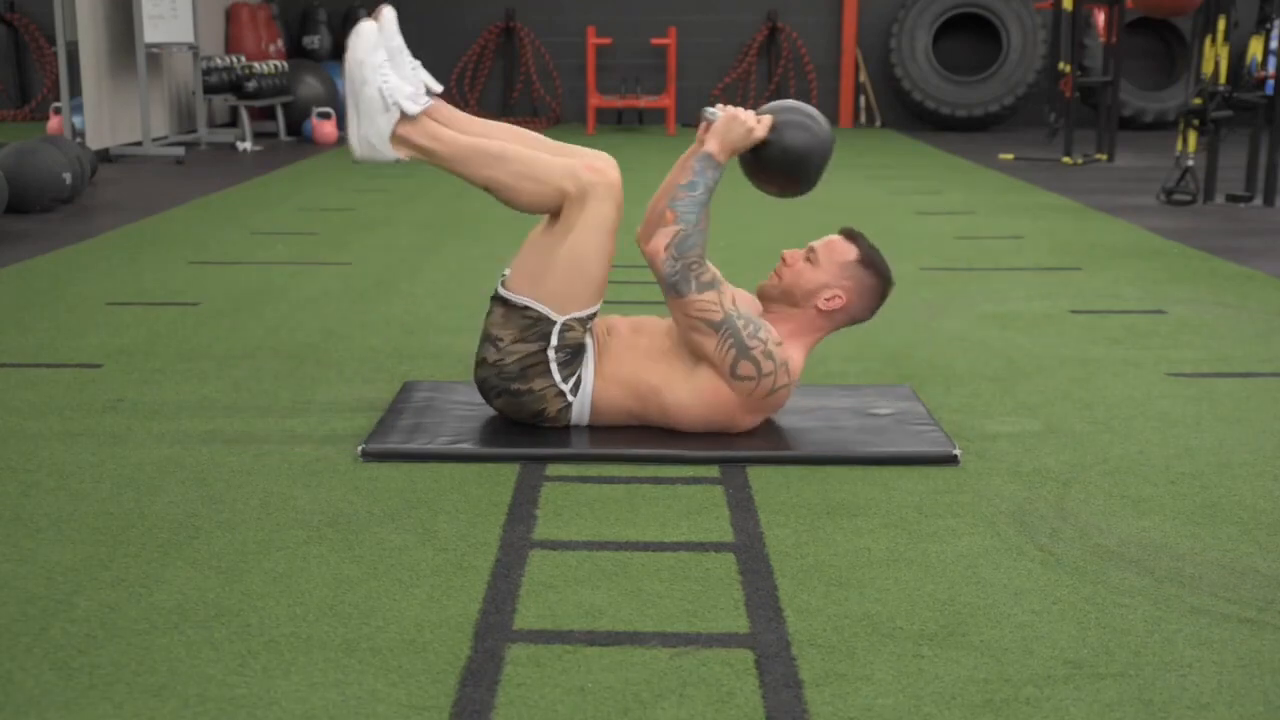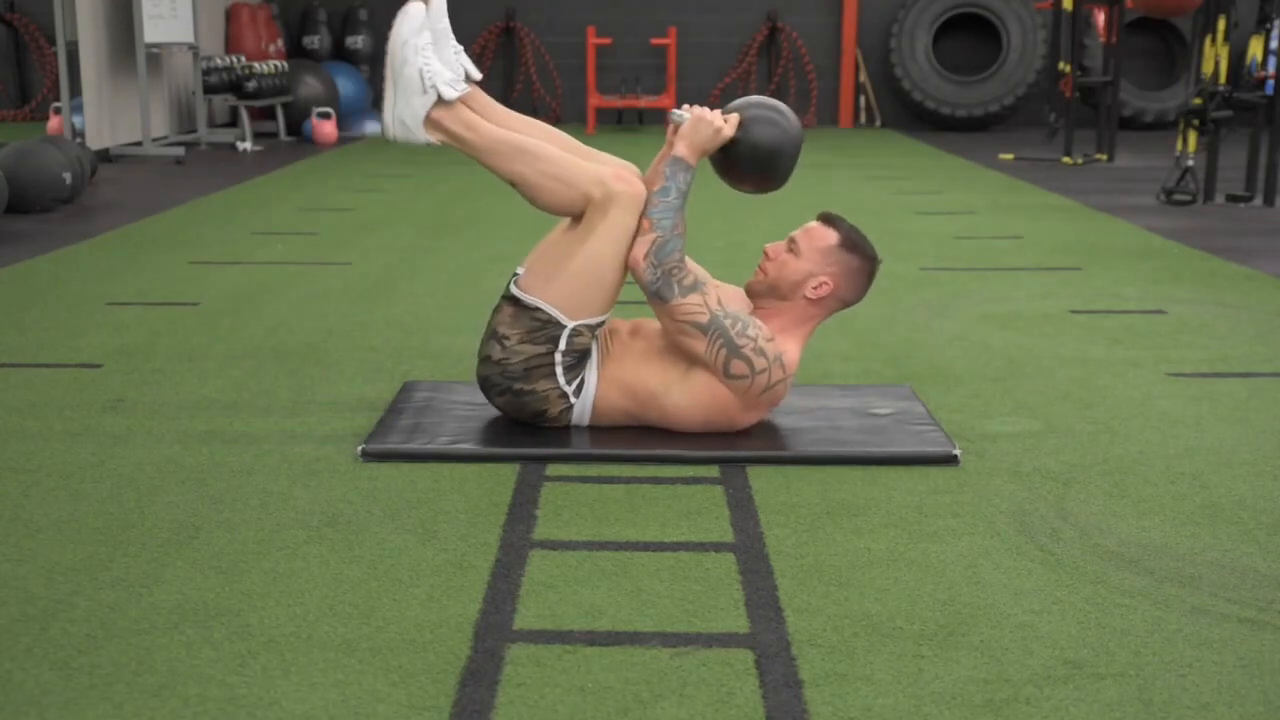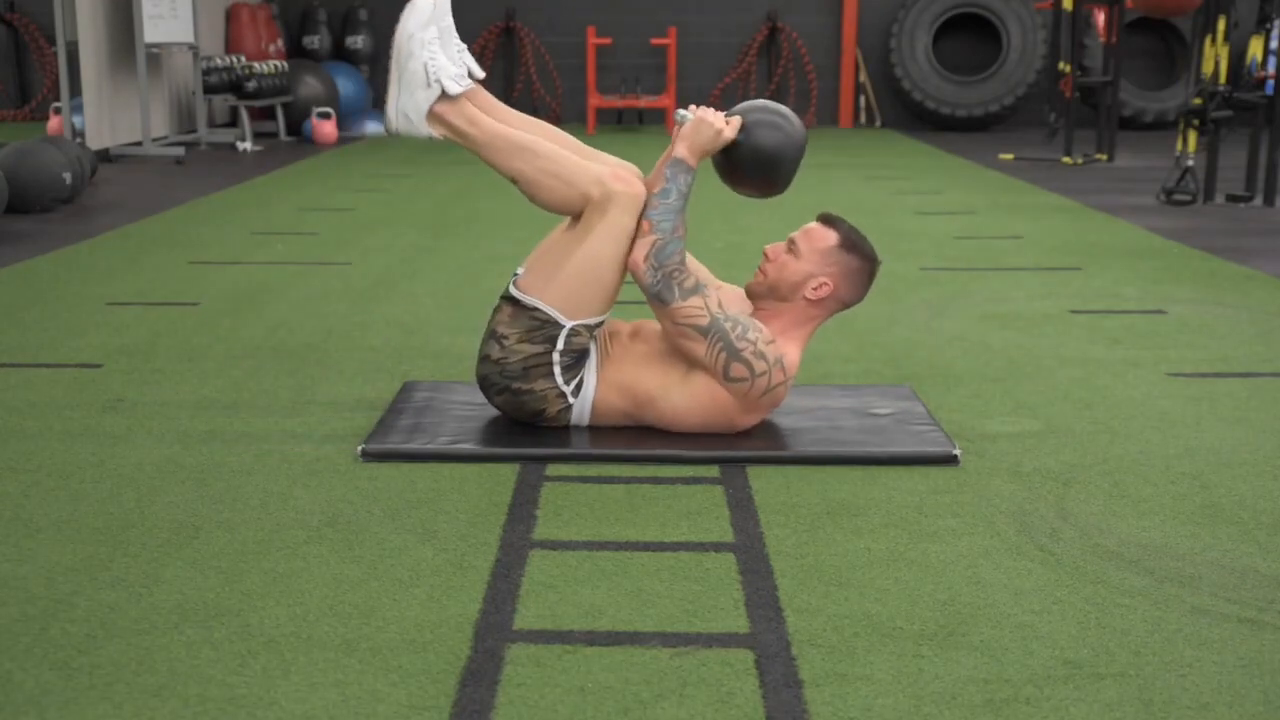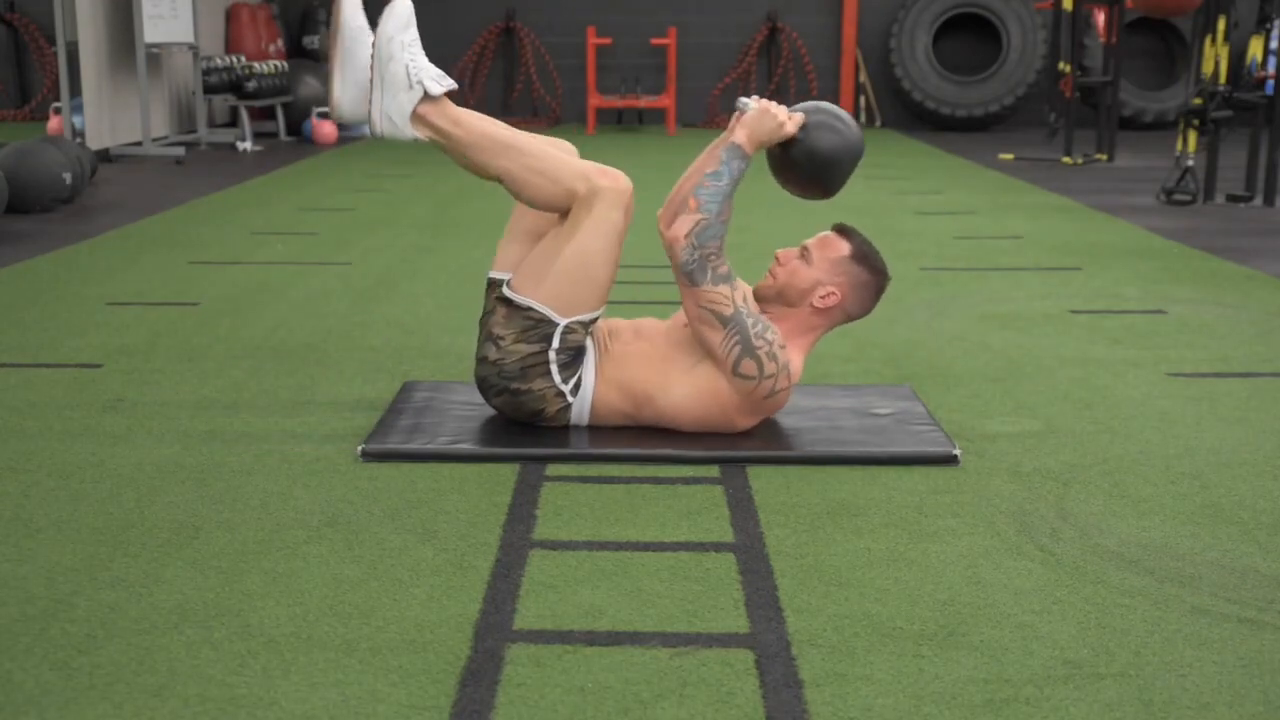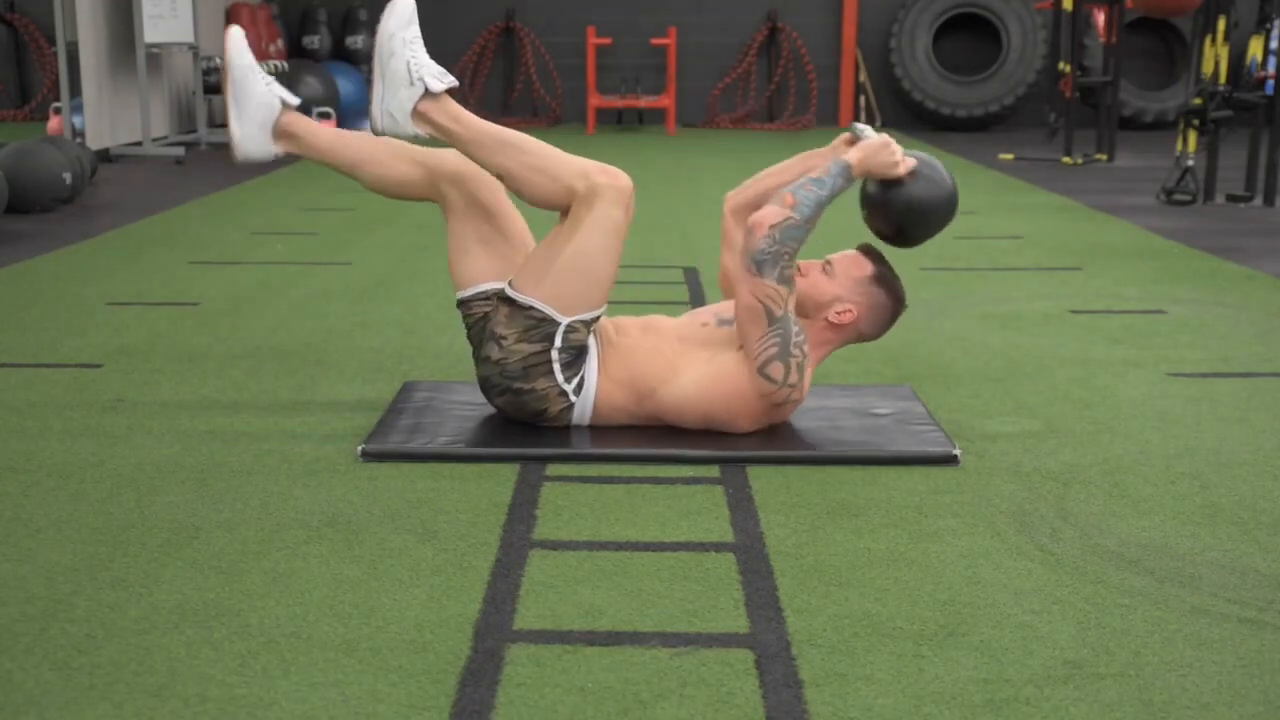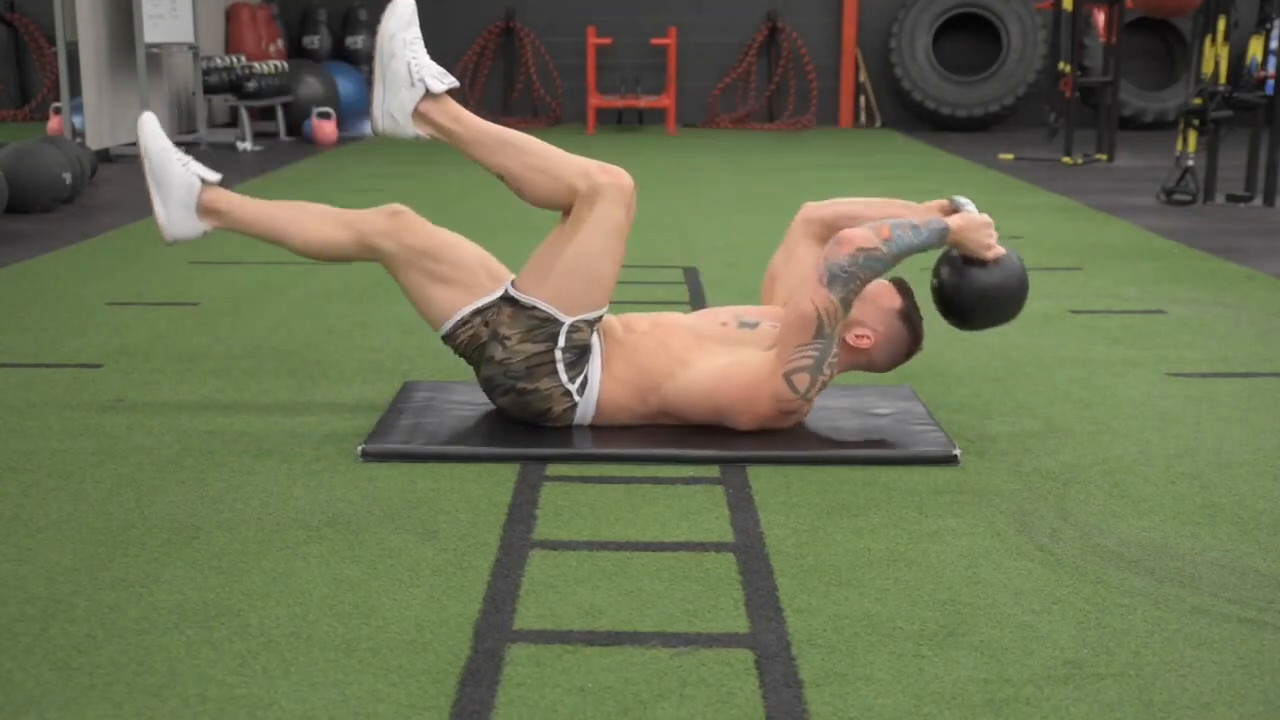
dt=0.3s
person 1, frame 1
left shoulder: (768, 368)
right shoulder: (752, 324)
left elbow: (669, 256)
right elbow: (665, 230)
left wrist: (716, 151)
right wrist: (712, 144)
left hip: (531, 378)
right hip: (542, 365)
left knee: (596, 179)
right knee: (591, 178)
left ankle: (399, 128)
right ankle: (414, 110)
person 1, frame 2
left shoulder: (761, 364)
right shoulder: (746, 316)
left elbow: (648, 261)
right elbow: (644, 233)
left wrist: (685, 154)
right wrist: (677, 147)
left hip: (535, 374)
right hip: (546, 365)
left knee: (616, 191)
right knee: (620, 189)
left ankle: (435, 113)
right ankle: (452, 96)
person 1, frame 3
left shoulder: (761, 366)
right shoulder: (748, 316)
left elbow: (649, 262)
right elbow: (652, 233)
left wrist: (686, 154)
right wrist: (685, 147)
left hip: (534, 372)
right hip: (549, 361)
left knee: (619, 192)
right knee: (624, 186)
left ankle: (438, 106)
right ankle: (453, 91)
person 1, frame 4
left shoulder: (766, 368)
right shoulder: (757, 322)
left elbow: (686, 243)
right elbow: (680, 219)
left wrist: (742, 143)
right wrist: (739, 135)
left hip: (531, 371)
right hip: (541, 357)
left knee: (605, 188)
right knee: (558, 161)
left ankle: (420, 107)
right ankle: (400, 98)
person 1, frame 5
left shoulder: (780, 377)
right shoulder: (761, 337)
left elbow: (766, 234)
right elbow: (741, 208)
left wrist: (852, 162)
right wrist: (842, 154)
left hip: (536, 370)
right hip: (540, 354)
left knee: (608, 187)
right knee: (458, 170)
left ankle: (425, 103)
right ankle: (277, 125)
person 1, frame 6
left shoulder: (794, 384)
right shoulder: (783, 332)
left elbow: (849, 248)
right elbow: (814, 221)
left wrist: (946, 227)
right wrist: (939, 215)
left hip: (543, 372)
right hip: (545, 353)
left knee: (608, 186)
right knee: (388, 226)
left ankle: (427, 103)
right ankle: (205, 202)
